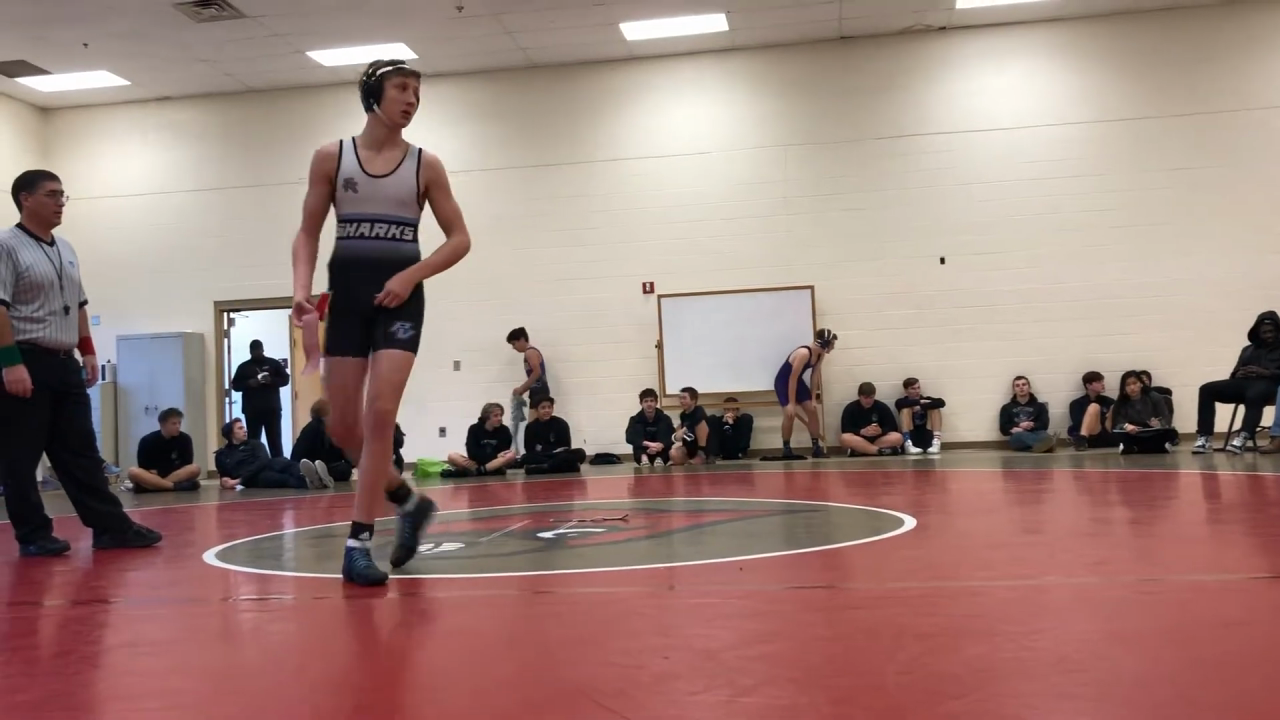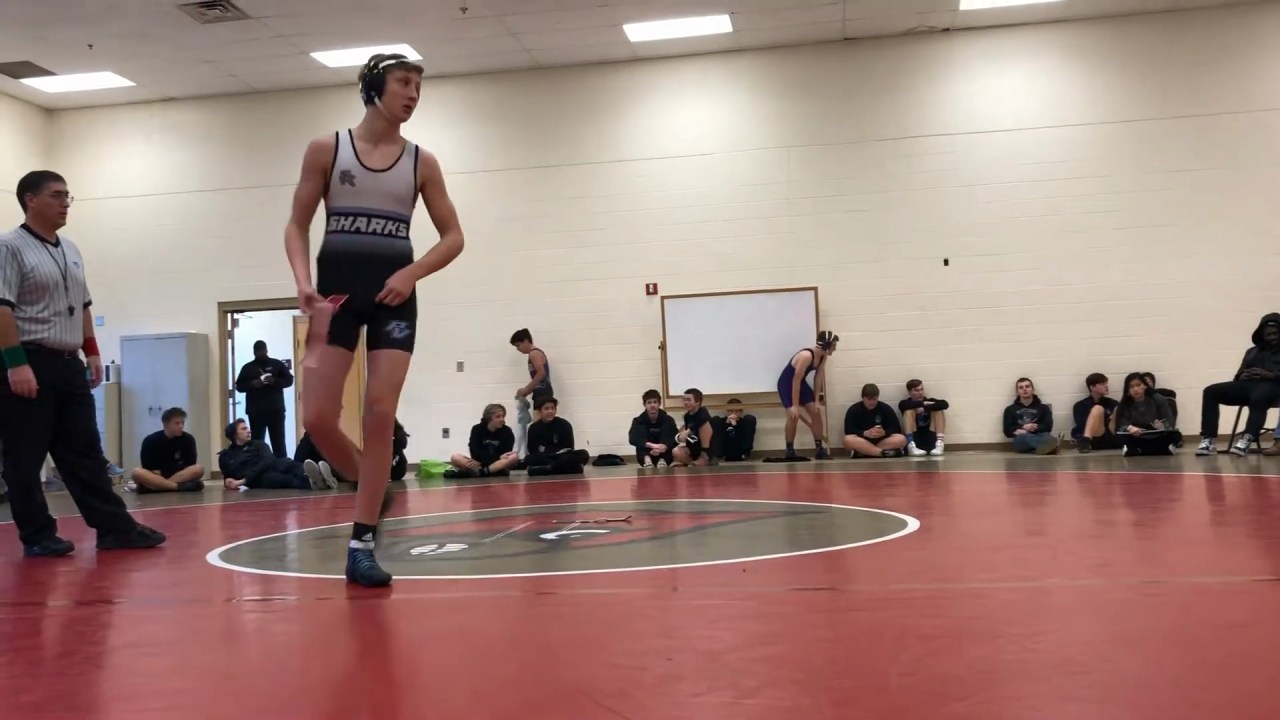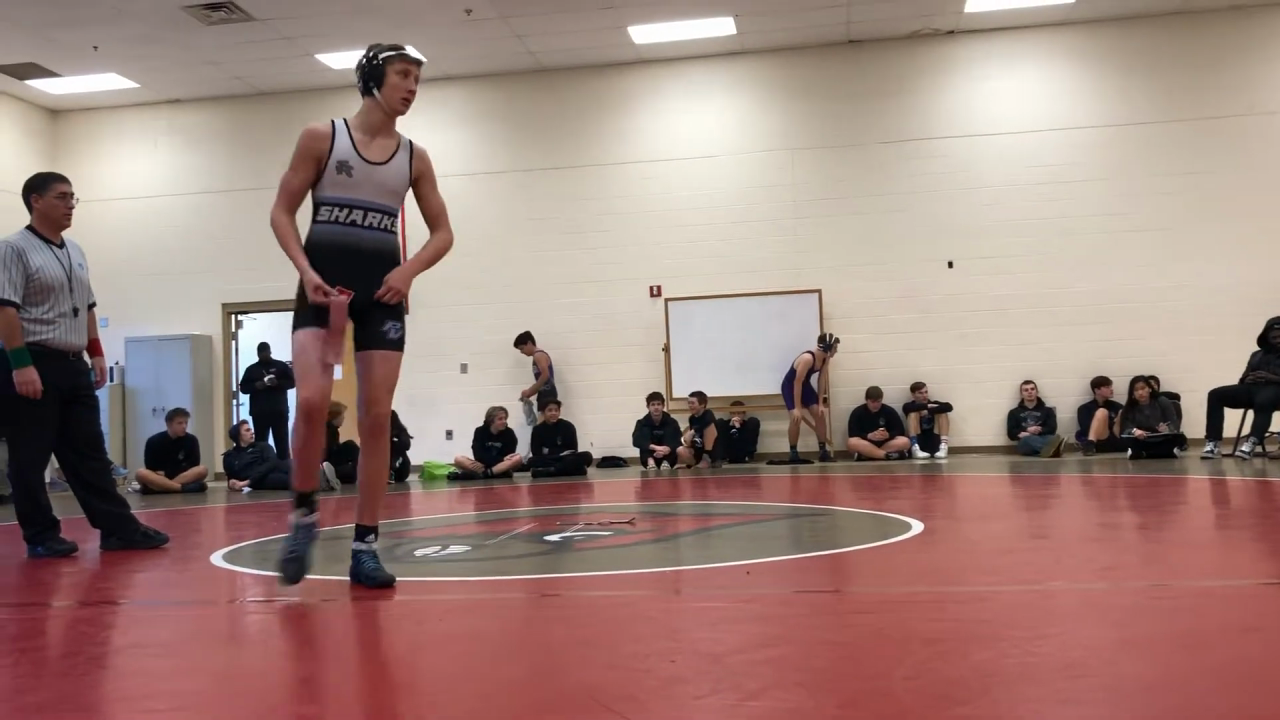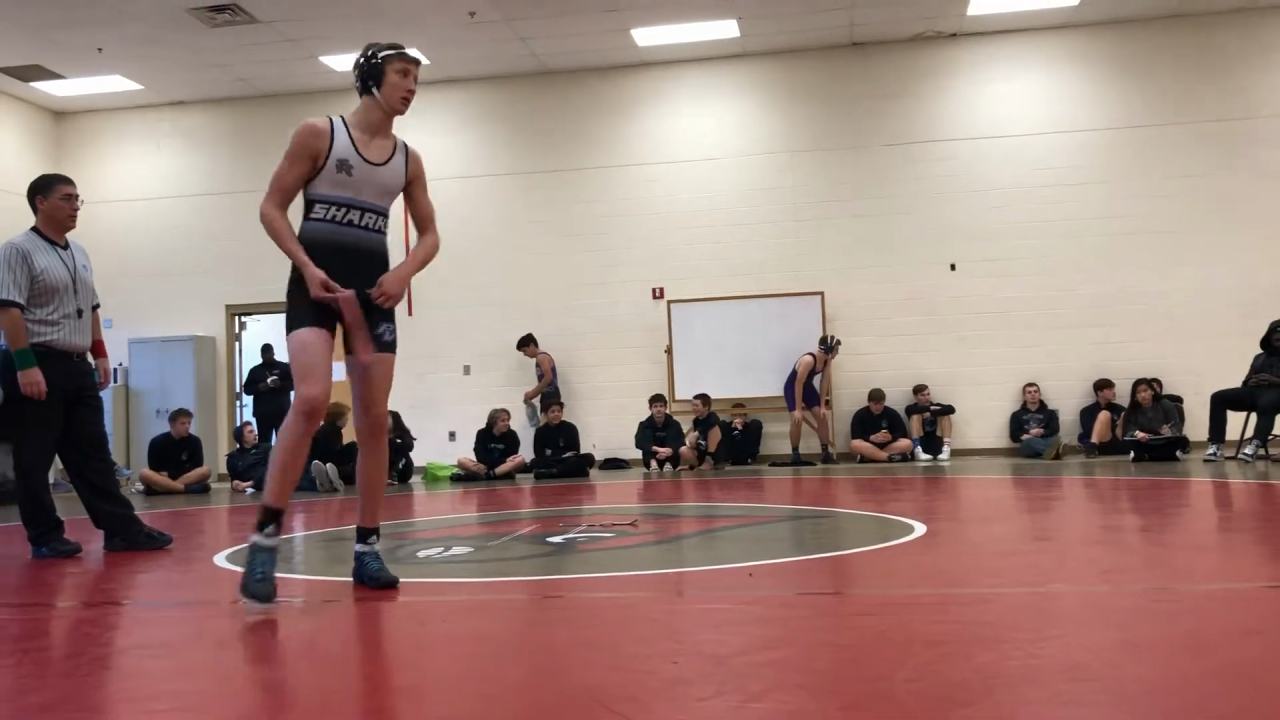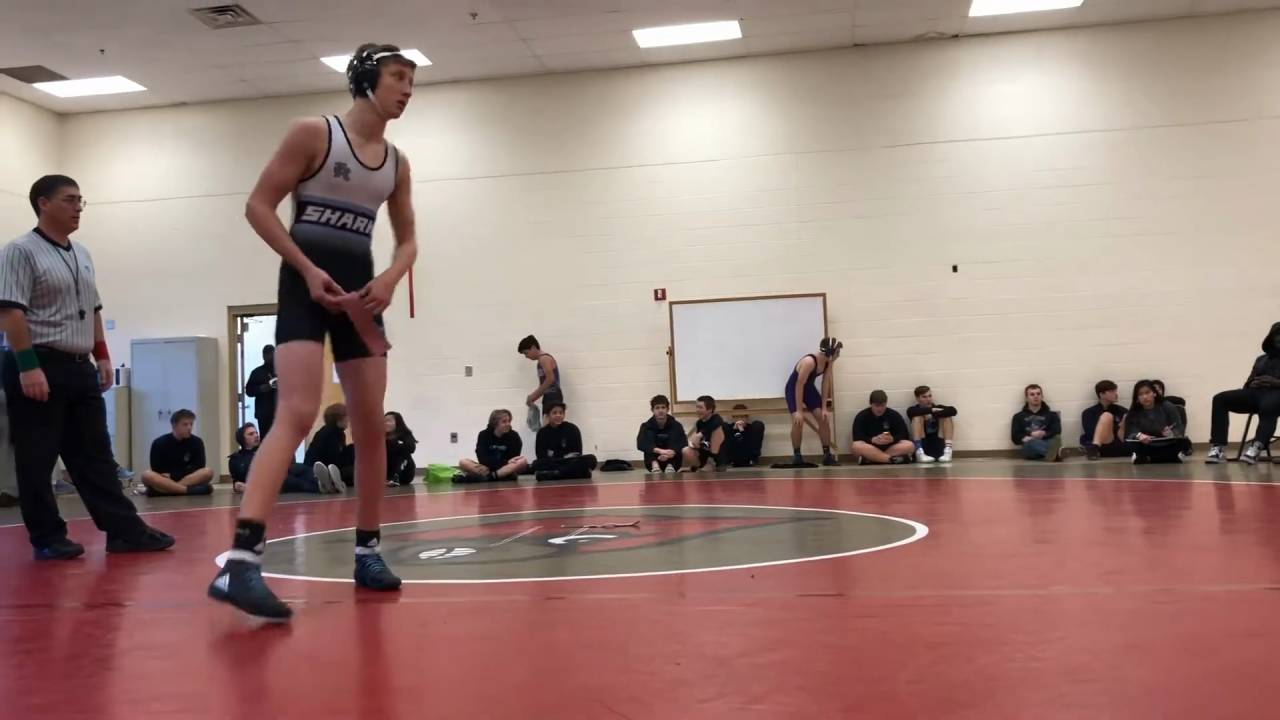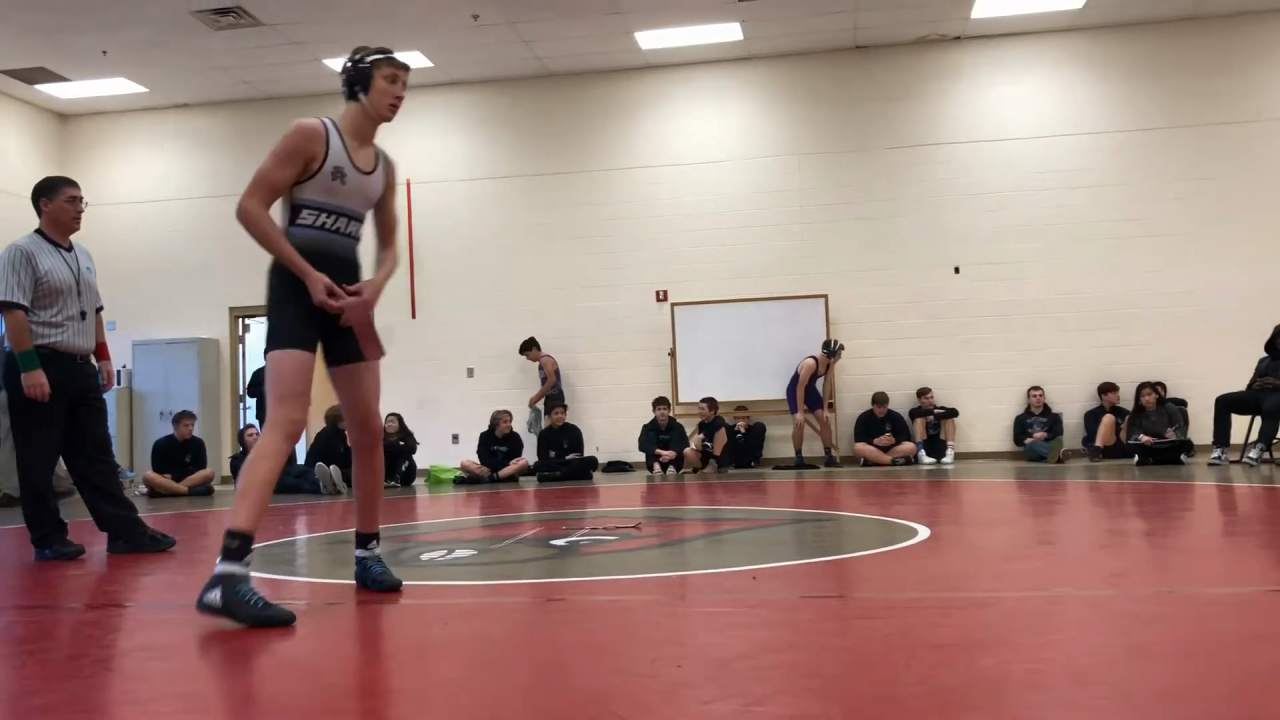
dt=0.1s
person 1, frame 1
left shoulder: (426, 165)
right shoulder: (330, 157)
left elbow: (459, 239)
right elbow: (308, 232)
left wrist: (411, 275)
right wrist: (302, 287)
left hip: (399, 293)
right hip: (346, 290)
left knee: (379, 414)
right knee: (343, 423)
left ankle: (358, 542)
right ankle: (408, 500)
person 1, frame 2
left shoulder: (422, 162)
right shoulder: (327, 149)
left elbow: (453, 237)
right elbow: (297, 225)
left wrist: (412, 274)
right wrist: (302, 281)
left hip: (392, 288)
right hip: (335, 285)
left knee: (380, 416)
right knee: (317, 418)
left ankle: (362, 545)
right ankle: (371, 493)
person 1, frame 3
left shoulder: (415, 157)
right shoulder: (320, 137)
left elbow: (442, 233)
right elbow: (282, 212)
left wrist: (408, 271)
right wrist: (305, 270)
left hip: (383, 285)
right hip: (325, 277)
left knee: (376, 417)
right knee: (311, 401)
left ankle: (365, 545)
right ankle: (304, 515)
person 1, frame 4
left shoulder: (409, 157)
right shoulder: (317, 133)
left elbow: (430, 235)
right elbow: (271, 209)
left wrist: (404, 274)
right wrist: (309, 267)
left hip: (373, 283)
right hip: (318, 279)
left knee: (373, 421)
right knee: (309, 400)
left ankle: (366, 547)
right ankle: (264, 536)
person 1, frame 5
left shoulder: (397, 163)
right shoulder: (312, 133)
left elbow: (407, 241)
right elbow: (258, 207)
left wrist: (389, 280)
right wrist: (308, 270)
left hip: (358, 291)
right hip: (307, 283)
left knee: (372, 426)
right knee: (298, 415)
left ankle: (367, 550)
right ankle: (239, 562)
person 1, frame 6
left shoulder: (385, 169)
right shoulder: (310, 134)
left elbow: (388, 245)
right elbow: (249, 208)
left wrist: (374, 286)
right wrist: (309, 276)
left hip: (342, 293)
right hip: (296, 286)
left knee: (369, 429)
right knee: (288, 422)
left ankle: (368, 553)
right ankle: (226, 576)
person 2, frame 1
left shoulder: (66, 250)
left wrist: (87, 351)
left hip: (65, 364)
left knee: (81, 451)
left ankle: (111, 526)
right ankle: (33, 535)
person 2, frame 2
left shoulder: (71, 250)
left wrist: (91, 351)
left hip: (68, 364)
left knee: (85, 452)
left ankle: (115, 527)
right ankle: (37, 536)
person 2, frame 3
left shoulder: (75, 252)
left wrist: (95, 353)
left hip: (73, 365)
right hip: (33, 364)
left knee: (89, 452)
left ankle: (119, 528)
right ankle: (41, 536)
person 2, frame 4
left shoulder: (79, 253)
left wrist: (99, 354)
left hip: (76, 367)
right hip: (36, 366)
left knee: (93, 454)
right knee: (34, 458)
left ankle: (123, 529)
right ankle: (45, 537)
person 2, frame 5
left shoulder: (82, 254)
left wrist: (101, 356)
left hip: (79, 368)
right hip: (39, 366)
left knee: (95, 455)
right knee: (37, 459)
left ankle: (125, 530)
right ankle: (47, 538)
person 2, frame 6
left shoulder: (83, 256)
left wrist: (102, 357)
left hip: (80, 369)
right hip: (40, 367)
left knee: (96, 456)
right knee: (39, 460)
left ankle: (126, 531)
right ankle: (48, 539)
